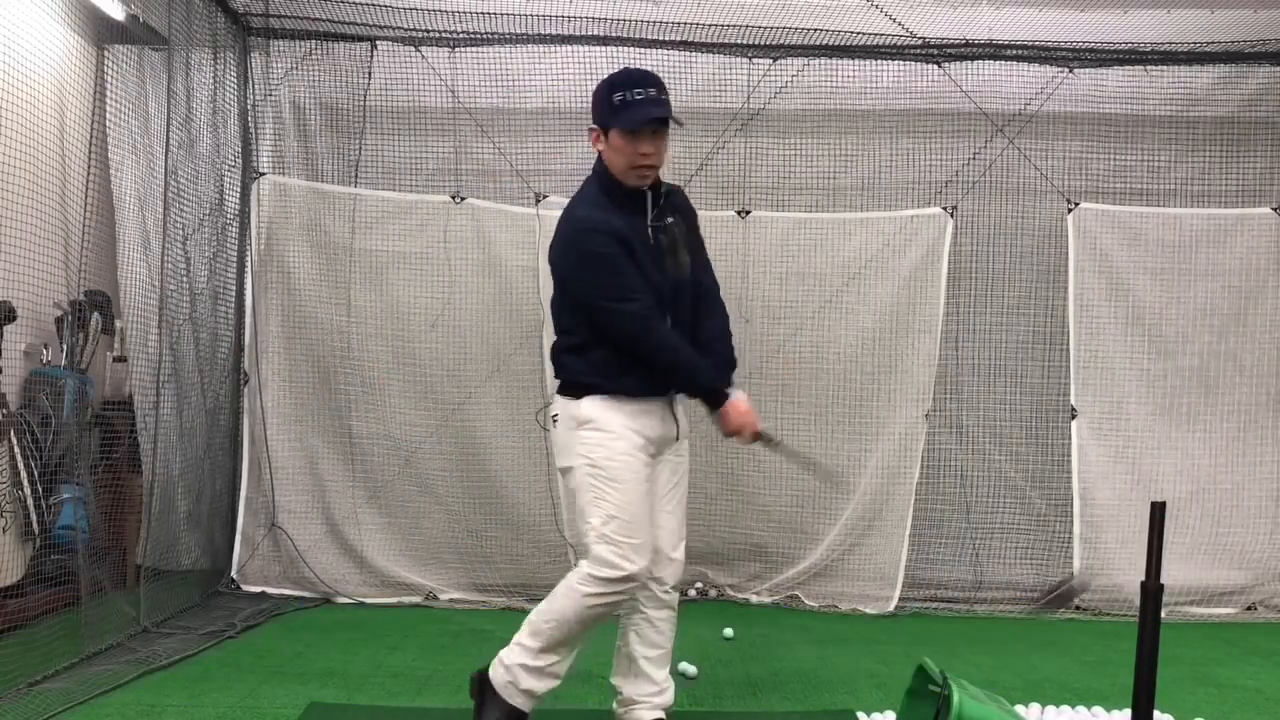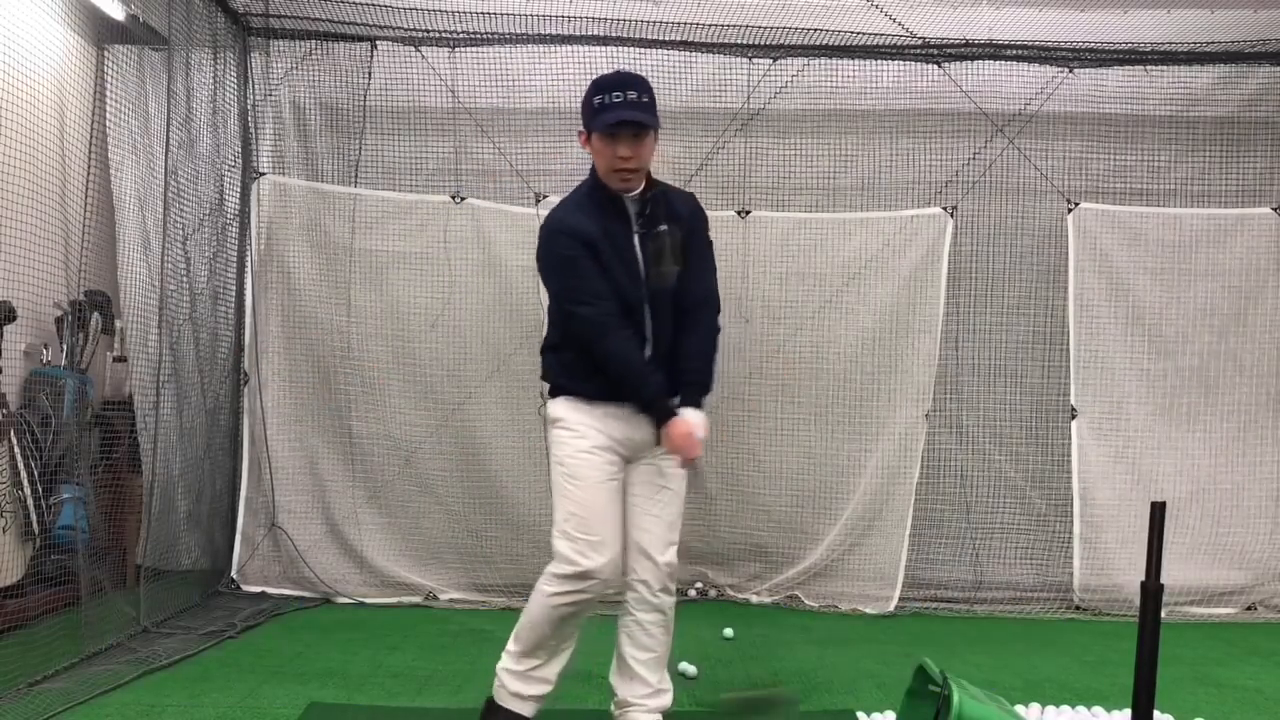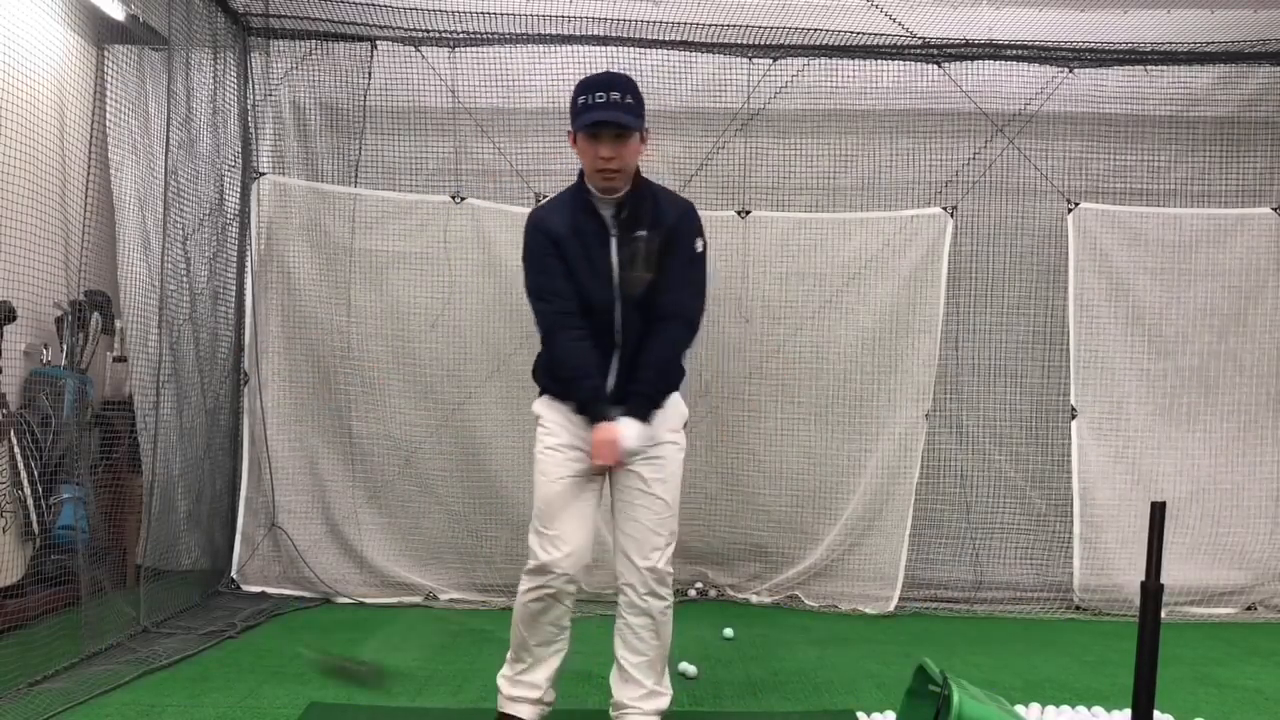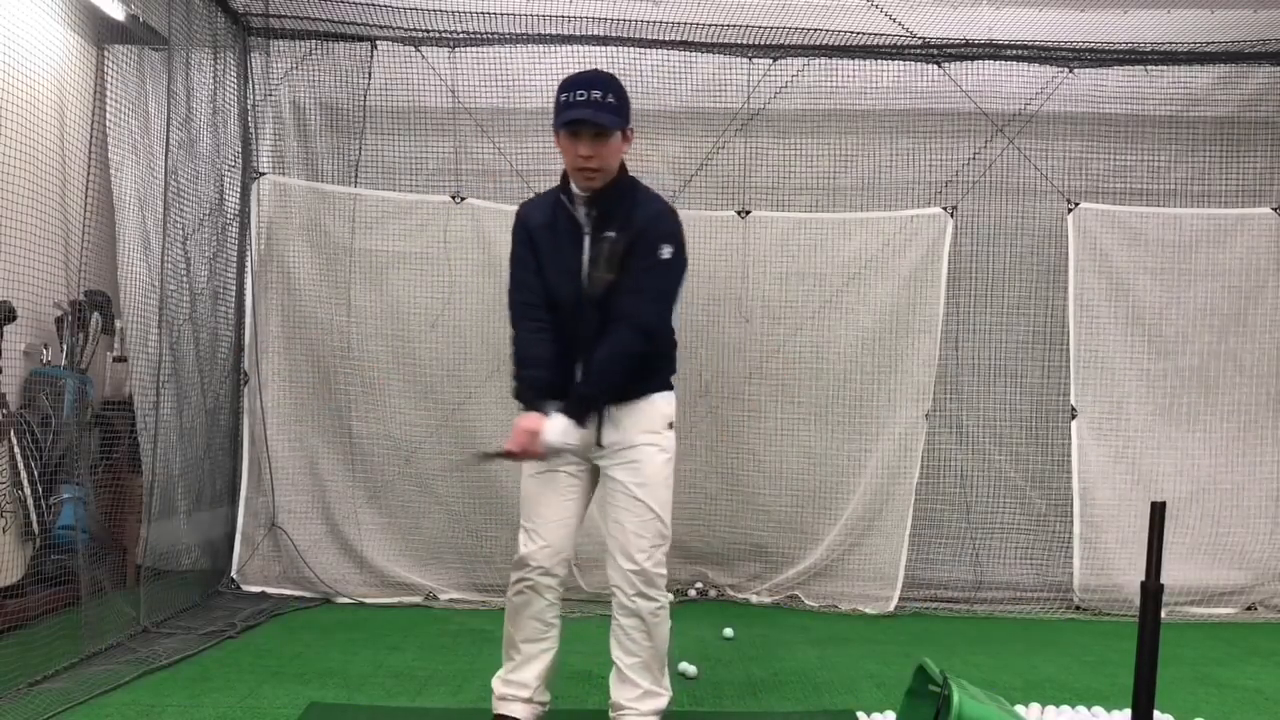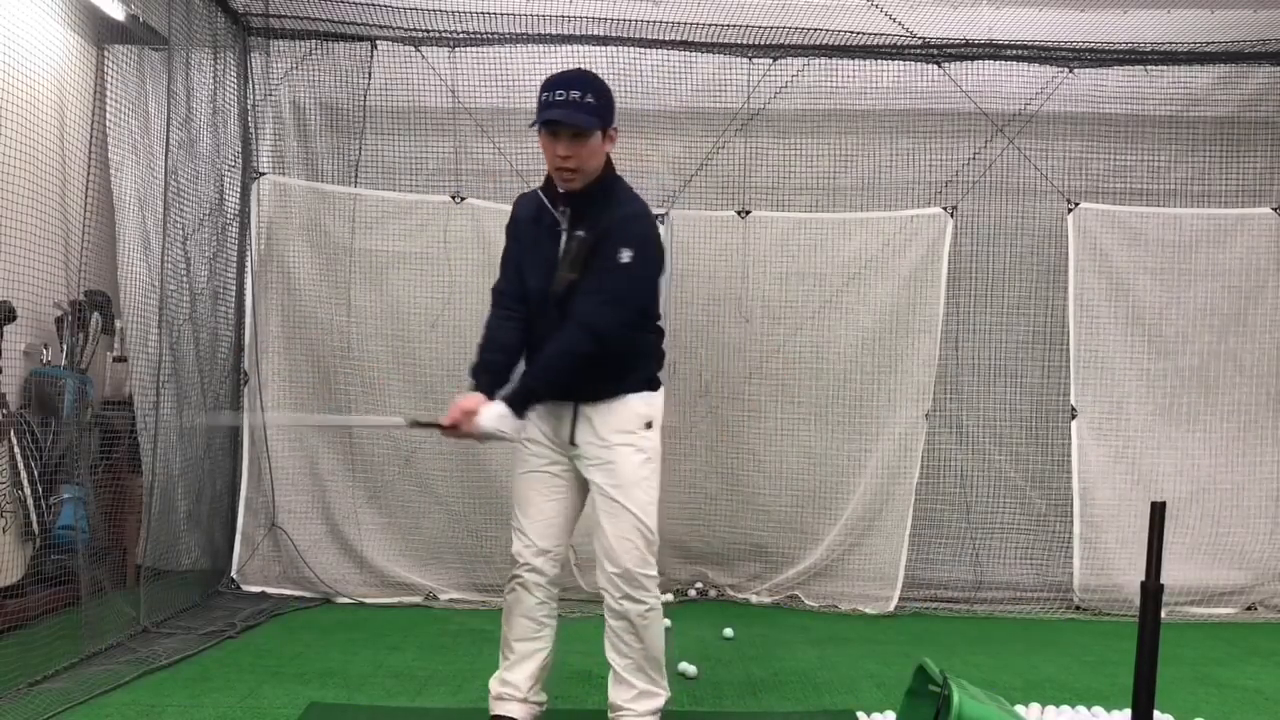
dt=0.1s
person 1, frame 1
left shoulder: (674, 207)
right shoulder: (586, 223)
left elbow: (705, 303)
right elbow: (640, 329)
left wrist: (724, 387)
right wrist: (719, 395)
left hip: (670, 411)
right hip: (603, 414)
left knee: (662, 568)
right knee: (616, 567)
person 1, frame 2
left shoulder: (682, 213)
right shoulder: (567, 227)
left elbow: (699, 316)
right elbow: (602, 336)
left wrist: (689, 407)
right wrist: (669, 414)
left hip: (659, 417)
right hip: (587, 416)
left knee: (653, 571)
right knee: (584, 566)
person 1, frame 3
left shoulder: (676, 220)
right shoulder: (549, 224)
left elbow: (677, 328)
right elbow: (563, 332)
left wrist: (637, 420)
right wrist: (599, 419)
left hip: (652, 418)
right hip: (578, 416)
left knee: (648, 572)
right knee: (555, 565)
person 1, frame 4
left shoulder: (654, 221)
right shoulder: (535, 221)
left elbow: (636, 332)
right elbow: (531, 323)
left wrist: (569, 418)
right wrist: (534, 408)
left hip: (638, 414)
right hip: (556, 415)
left knee: (639, 573)
right knee: (538, 563)
person 1, frame 5
left shoulder: (630, 224)
right shoulder: (531, 212)
left elbow: (588, 331)
right elbow: (512, 308)
left wrist: (508, 406)
right wrist: (485, 386)
left hip: (621, 412)
right hip: (549, 411)
left knee: (629, 569)
right knee: (534, 563)
